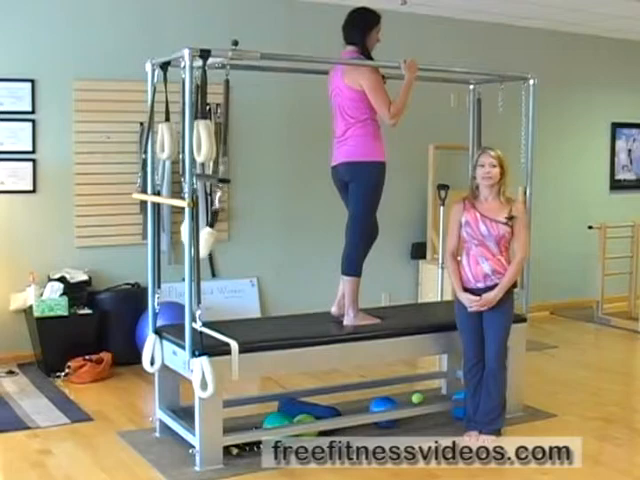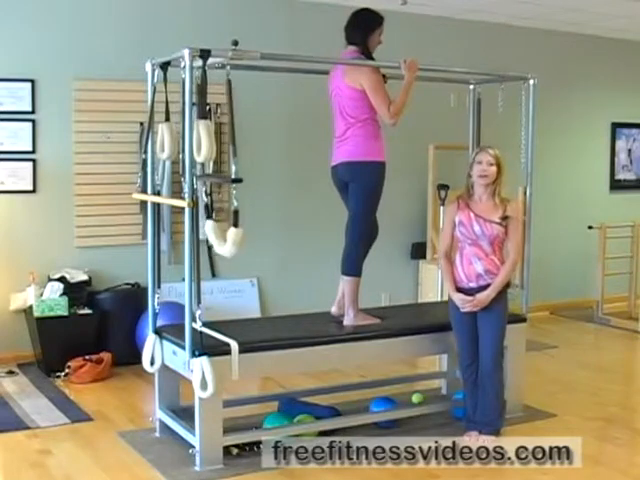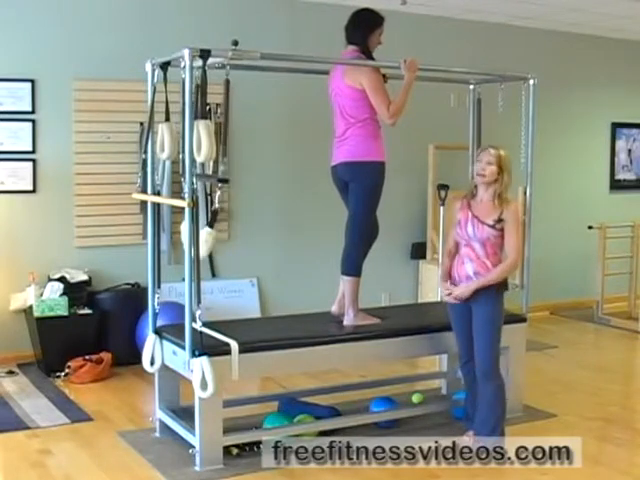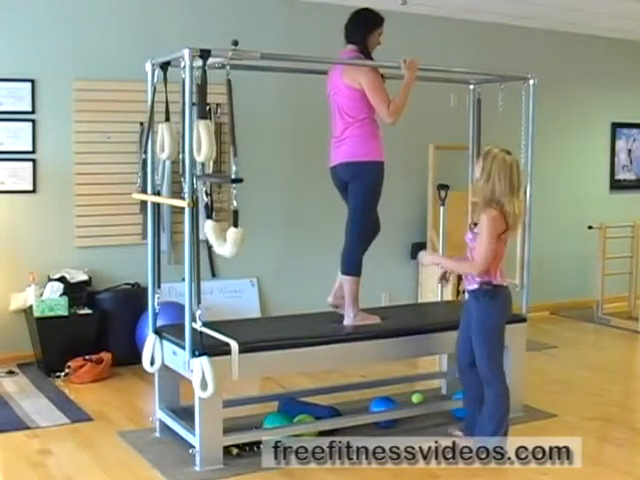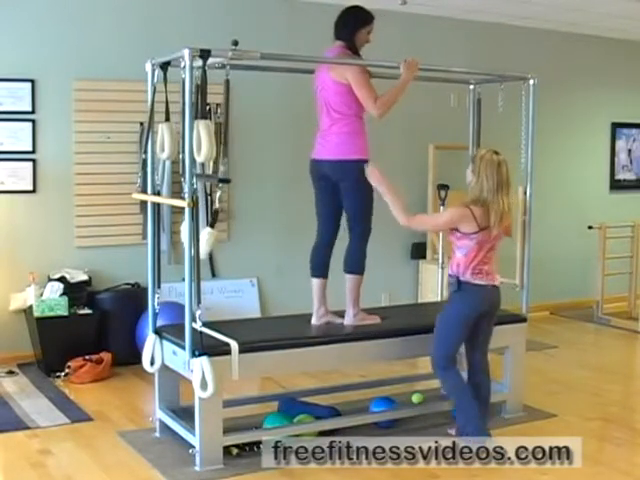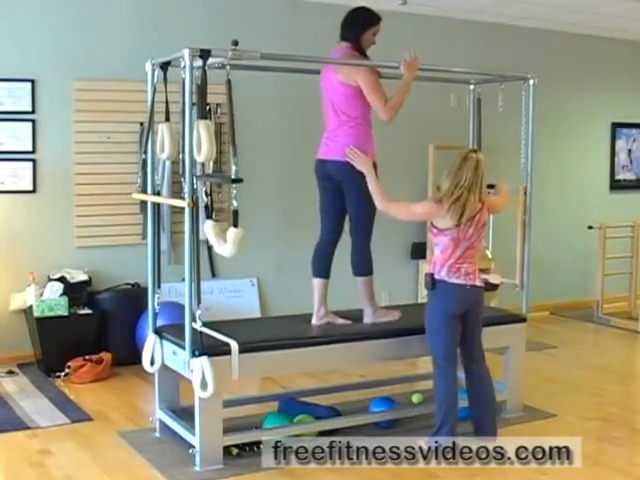
dt=0.7s
person 1, frame 1
left shoulder: (336, 70)
right shoulder: (363, 69)
right elbow: (390, 116)
right wrist: (409, 79)
left hip: (341, 162)
right hip: (364, 161)
left knee: (364, 230)
right knee: (359, 233)
left ankle: (341, 302)
right ankle: (352, 312)
person 1, frame 2
left shoulder: (336, 70)
right shoulder: (364, 69)
right elbow: (390, 115)
left wrist: (378, 82)
right wrist: (408, 79)
left hip: (340, 162)
right hip: (364, 161)
left knee: (365, 230)
right knee: (359, 233)
left ankle: (341, 303)
right ankle: (351, 312)
person 1, frame 3
left shoulder: (337, 69)
right shoulder: (364, 68)
right elbow: (389, 115)
left wrist: (379, 81)
right wrist: (408, 79)
left hip: (341, 162)
right hip: (364, 161)
left knee: (365, 230)
right knee: (358, 233)
left ankle: (342, 302)
right ankle: (351, 312)
person 1, frame 4
left shoulder: (335, 68)
right shoulder: (362, 67)
right elbow: (390, 114)
left wrist: (377, 81)
right wrist: (409, 79)
left hip: (339, 162)
right hip: (363, 161)
left knee: (367, 227)
right knee: (358, 233)
left ankle: (339, 292)
right ankle: (352, 311)
person 1, frame 5
left shoulder: (324, 64)
right shoulder: (349, 63)
right elbow: (376, 108)
right wrist: (405, 78)
left hip: (321, 159)
right hip: (348, 160)
left knee: (325, 234)
right knee: (359, 234)
left ankle: (319, 310)
right ankle: (353, 311)
person 1, frame 6
left shoulder: (329, 66)
right shoulder: (358, 66)
right elbow: (386, 112)
right wrist: (407, 78)
left hip: (326, 160)
right hip: (352, 161)
left knee: (329, 235)
right knee: (361, 236)
left ankle: (320, 310)
right ankle: (370, 310)
person 2, frame 1
left shoulder: (514, 208)
right shoulder: (461, 207)
left elbow: (520, 255)
right elbow: (450, 254)
left wrist: (497, 293)
right wrist: (460, 292)
left hip: (500, 294)
right hip: (467, 294)
left knee: (495, 360)
right knee: (472, 360)
left ankle: (490, 425)
right ankle: (473, 421)
person 2, frame 2
left shoulder: (509, 209)
right shoulder: (455, 207)
left elbow: (513, 257)
right elbow: (444, 254)
left wrist: (489, 293)
right wrist: (453, 292)
left hip: (493, 294)
right hip: (461, 294)
left knee: (490, 362)
right knee: (468, 362)
left ankle: (490, 426)
right ankle: (473, 423)
person 2, frame 3
left shoulder: (508, 210)
right shoulder: (461, 205)
left elbow: (512, 260)
left wrist: (473, 286)
right wrist: (444, 281)
left hip: (487, 294)
right hip: (457, 293)
left knee: (486, 366)
right knee: (467, 362)
left ankle: (489, 435)
right ankle: (474, 424)
person 2, frame 4
left shoulder: (491, 215)
right shoulder: (493, 210)
left elbow: (477, 267)
left wrist: (438, 260)
right wrist: (452, 264)
left hip: (489, 298)
right hip: (478, 296)
left knee: (489, 370)
right knee: (466, 363)
left ankle: (490, 439)
right ankle: (475, 427)
person 2, frame 5
left shoulder: (463, 214)
right shoulder: (501, 212)
left elbow: (408, 221)
left wrist: (383, 187)
left hip: (467, 293)
right hip: (491, 292)
left knee: (442, 362)
right knee: (478, 361)
left ankle: (475, 431)
right ankle: (470, 429)
person 2, frame 6
left shoulder: (438, 209)
right shoulder: (483, 207)
left elbow: (384, 205)
right elbow: (503, 199)
left wrist: (368, 171)
right wrist: (503, 189)
left hip: (446, 292)
right hip: (473, 291)
left knee: (445, 367)
right knee: (476, 362)
left ankle: (444, 440)
right ankle: (487, 432)
